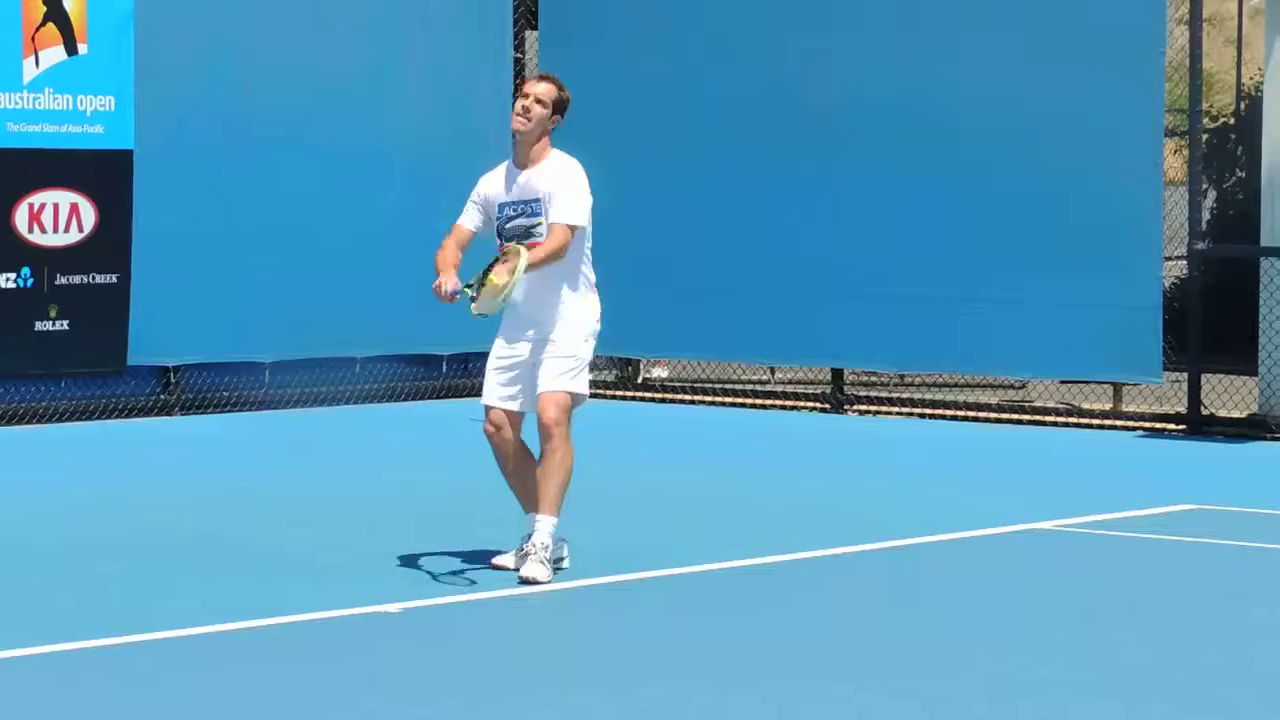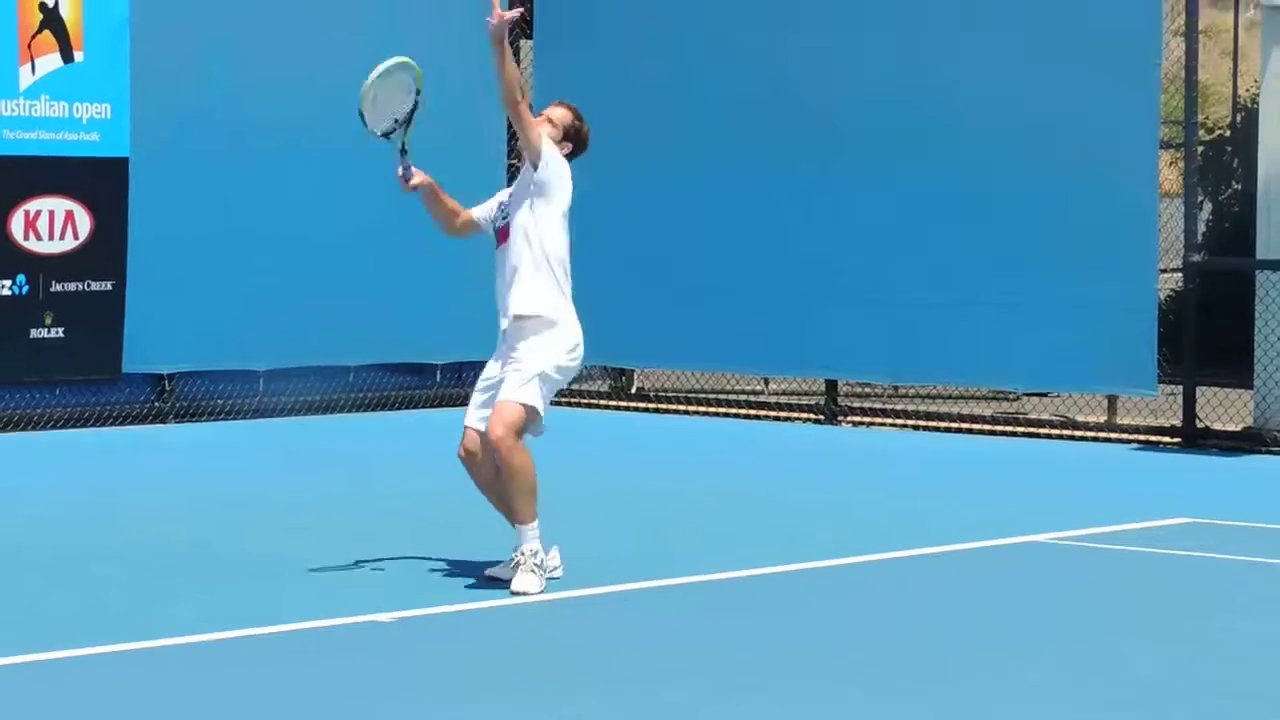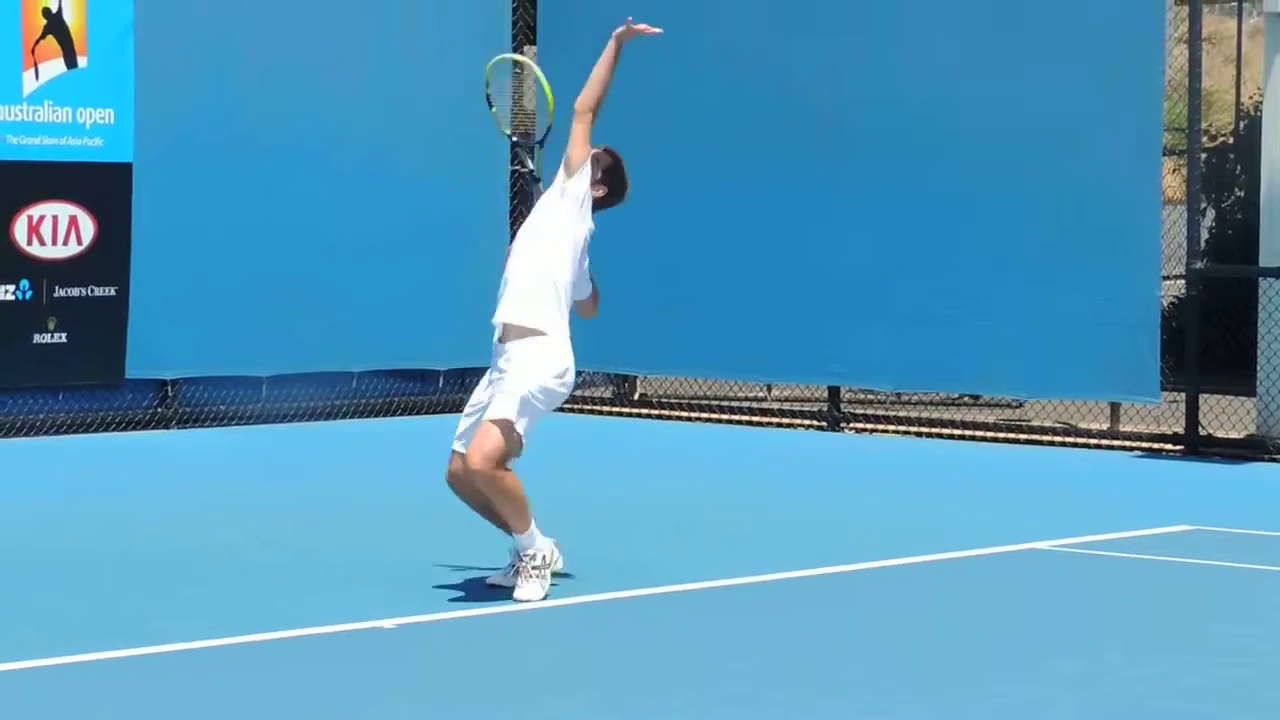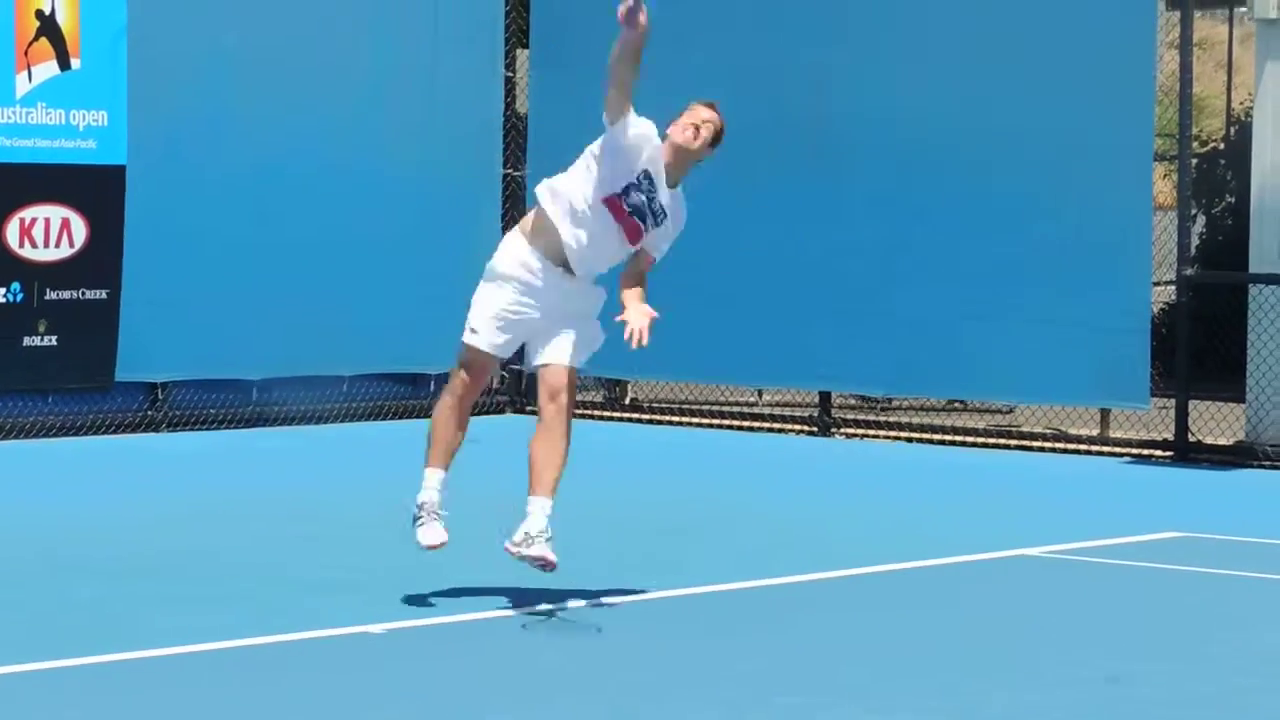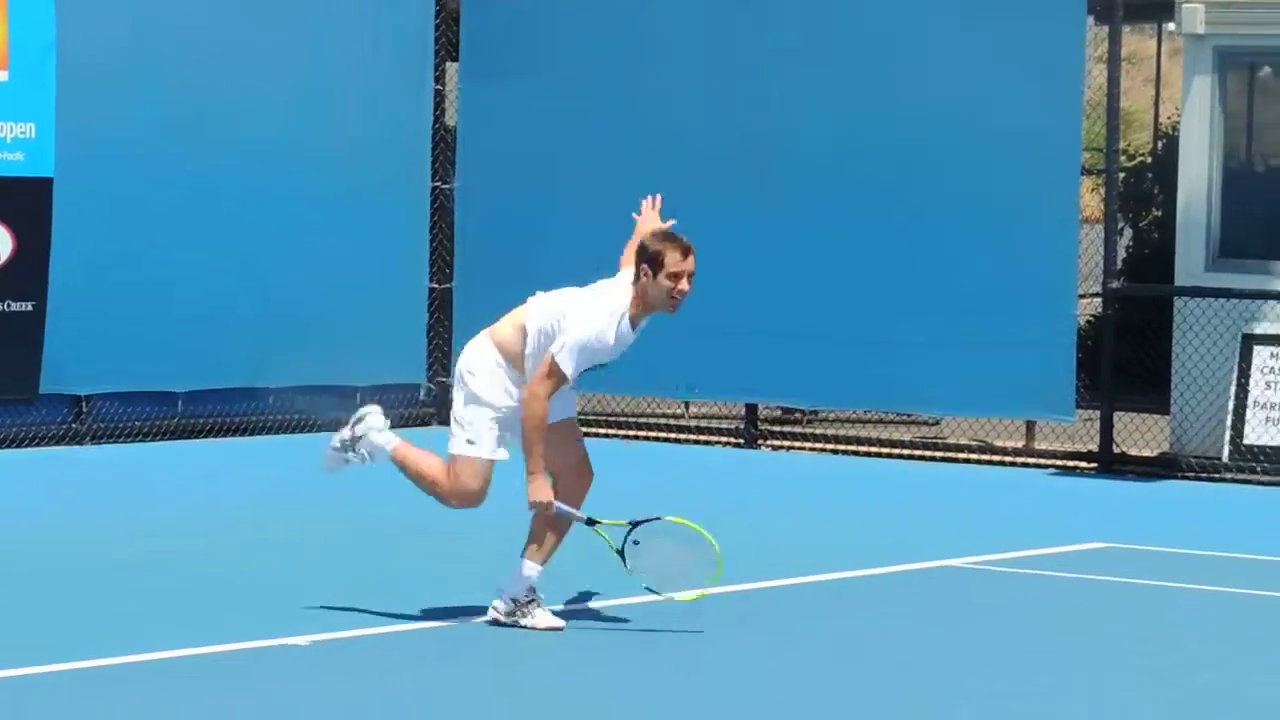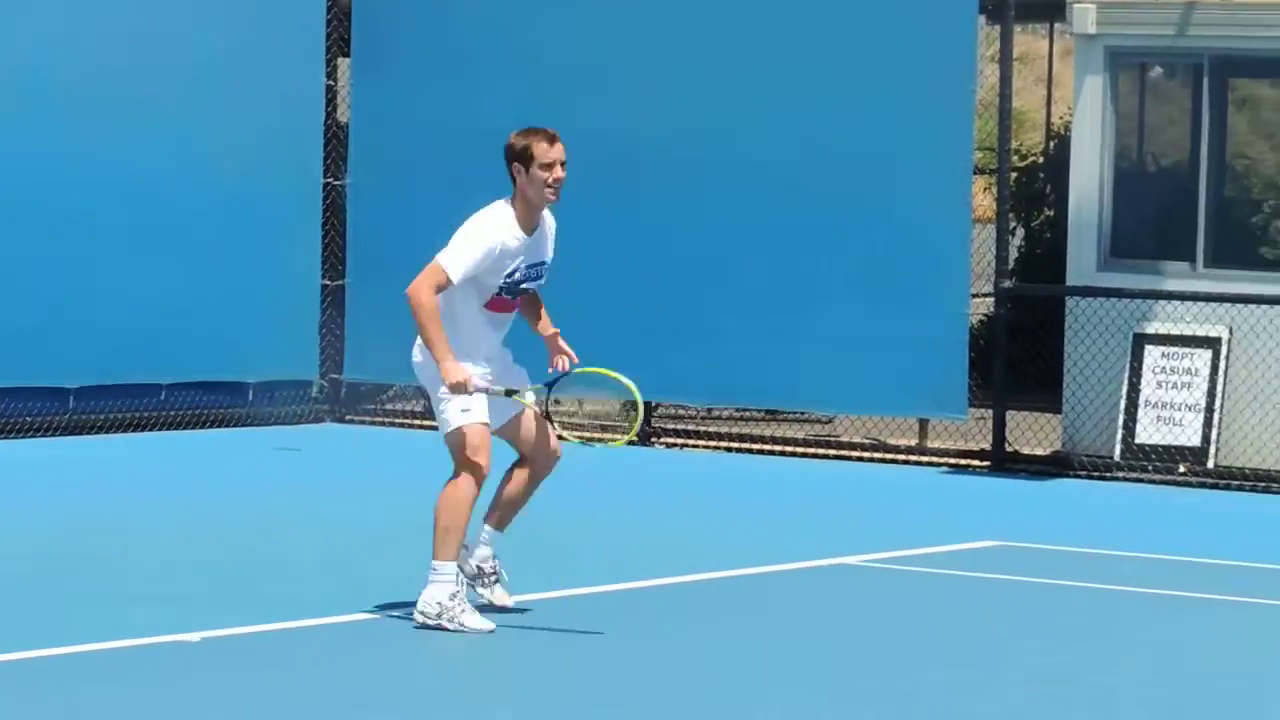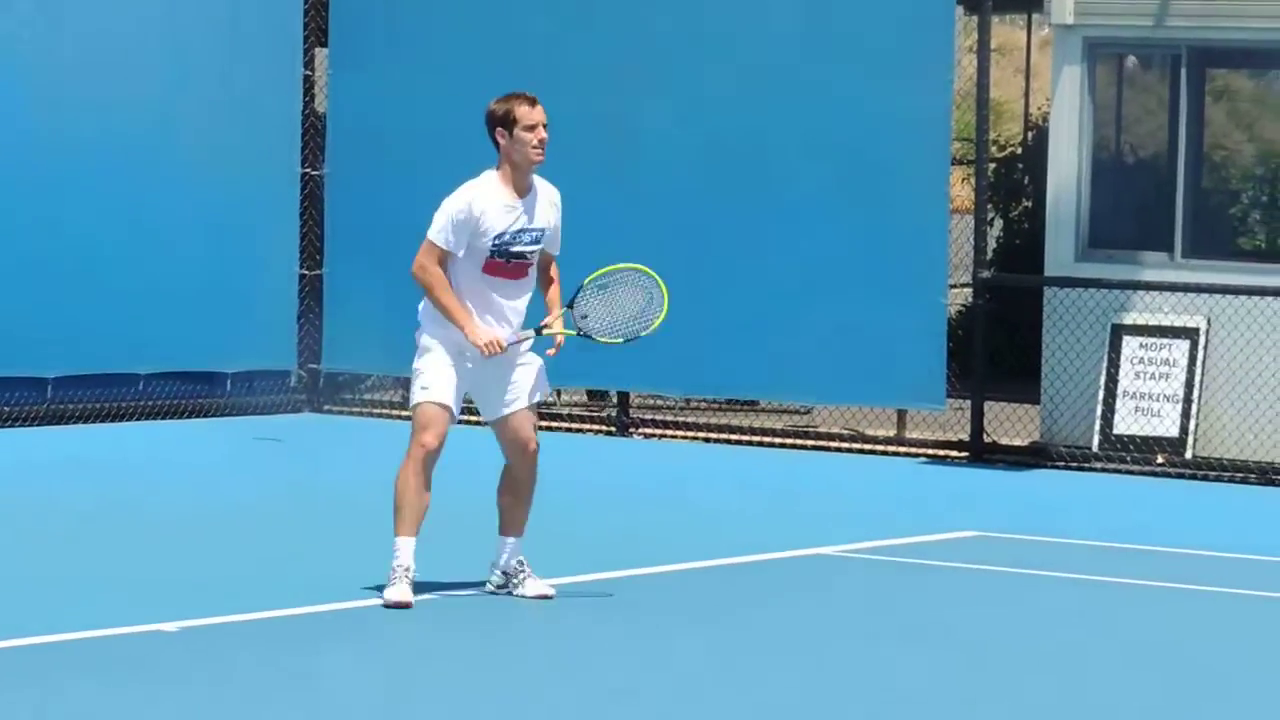
dt=0.4s
person 1, frame 1
left shoulder: (566, 171)
right shoulder: (492, 183)
left elbow: (560, 243)
right elbow: (455, 242)
right wrist: (447, 273)
left hip: (567, 321)
right hip: (516, 326)
left knee: (552, 418)
right knee: (499, 425)
left ankle: (544, 543)
right ankle: (541, 535)
person 1, frame 2
left shoulder: (550, 173)
right shoulder: (513, 198)
left elbow: (517, 109)
right elbow: (457, 224)
right wrist: (428, 186)
left hip: (547, 337)
right hip: (514, 342)
left knee: (503, 432)
right knee: (473, 449)
left ankle: (530, 551)
right ankle: (532, 545)
person 1, frame 3
left shoulder: (569, 202)
right shoulder: (561, 225)
left elbow: (584, 111)
right elbow: (587, 305)
left wrist: (615, 43)
left hip: (537, 361)
right hip: (508, 364)
left knee: (481, 462)
right knee: (459, 474)
left ankle: (534, 553)
right ankle: (531, 549)
person 1, frame 4
left shoulder: (672, 215)
right shoulder: (634, 140)
left elbow: (634, 271)
right elbow: (618, 79)
left wrist: (635, 304)
left hip: (574, 296)
right hip: (523, 264)
left knee: (556, 397)
right knee: (468, 380)
left ankle: (534, 531)
right ankle: (430, 500)
person 1, frame 5
left shoulder: (635, 293)
right shoulder: (596, 325)
left elbow: (628, 260)
right elbow: (534, 394)
left wrist: (644, 232)
right wrist: (535, 476)
left hip: (540, 374)
right hip: (493, 372)
left knee: (576, 479)
right knee: (464, 491)
left ankle: (517, 595)
right ankle: (373, 434)
person 1, frame 6
left shoulder: (546, 226)
right shoulder: (490, 233)
right elbow: (419, 291)
left wrist: (550, 336)
right wrist: (446, 364)
left hip: (489, 356)
right hip: (452, 361)
left knee: (546, 450)
right knee: (474, 465)
left ankle: (480, 553)
right ankle: (437, 597)
person 1, frame 7
left shoulder: (549, 199)
right shoulder: (470, 200)
right elbow: (424, 266)
left wrist: (555, 312)
right wrist: (471, 327)
left hip: (507, 346)
right hip: (448, 341)
left knee: (526, 451)
right knee: (427, 441)
left ankle: (508, 565)
right ankle: (402, 567)
